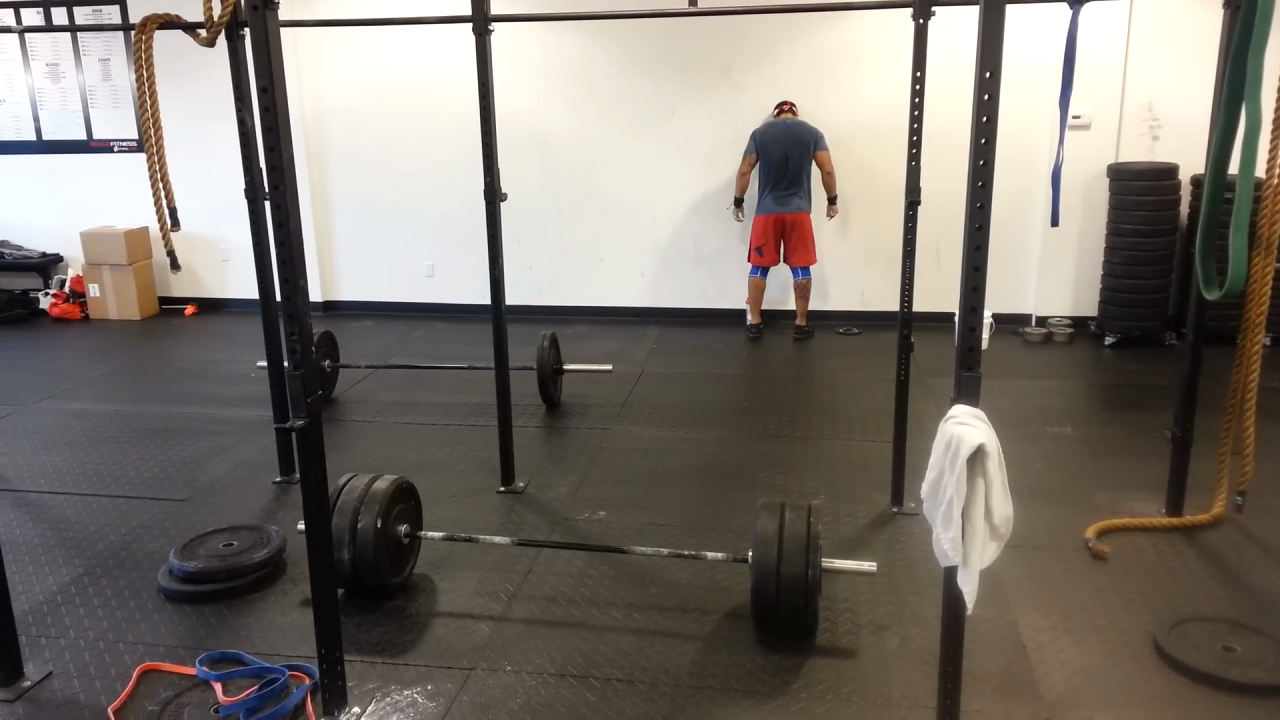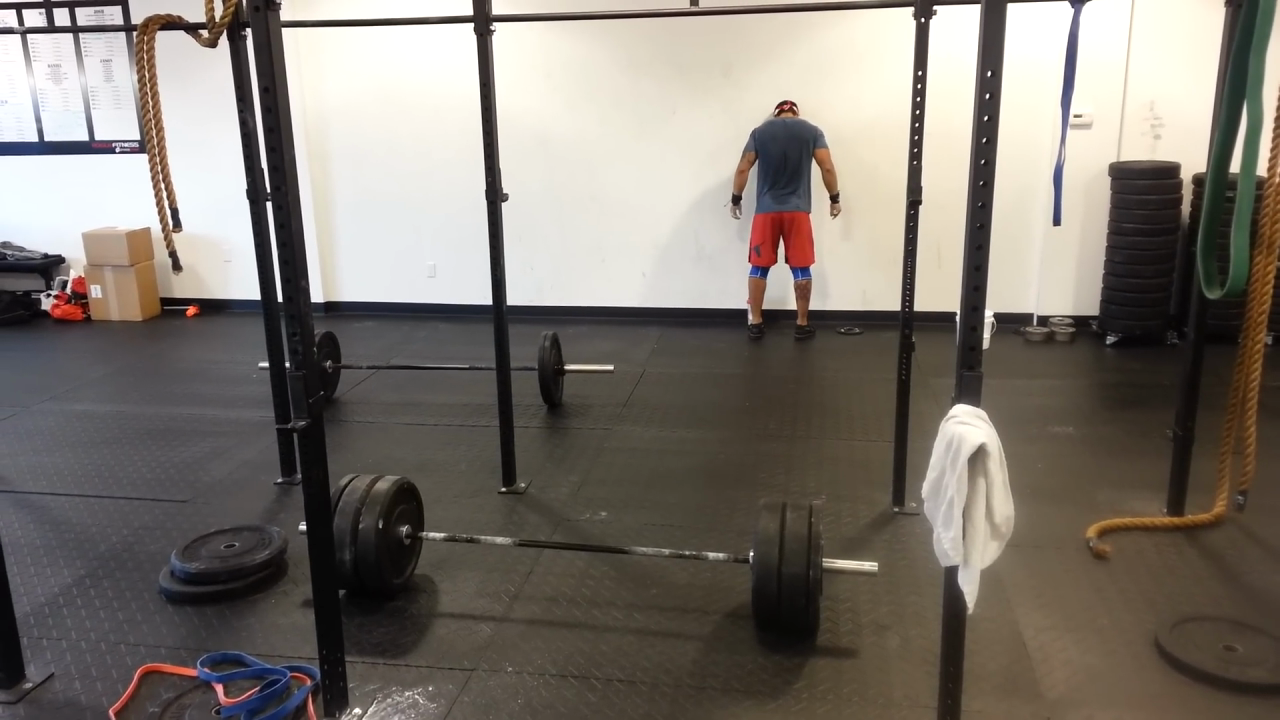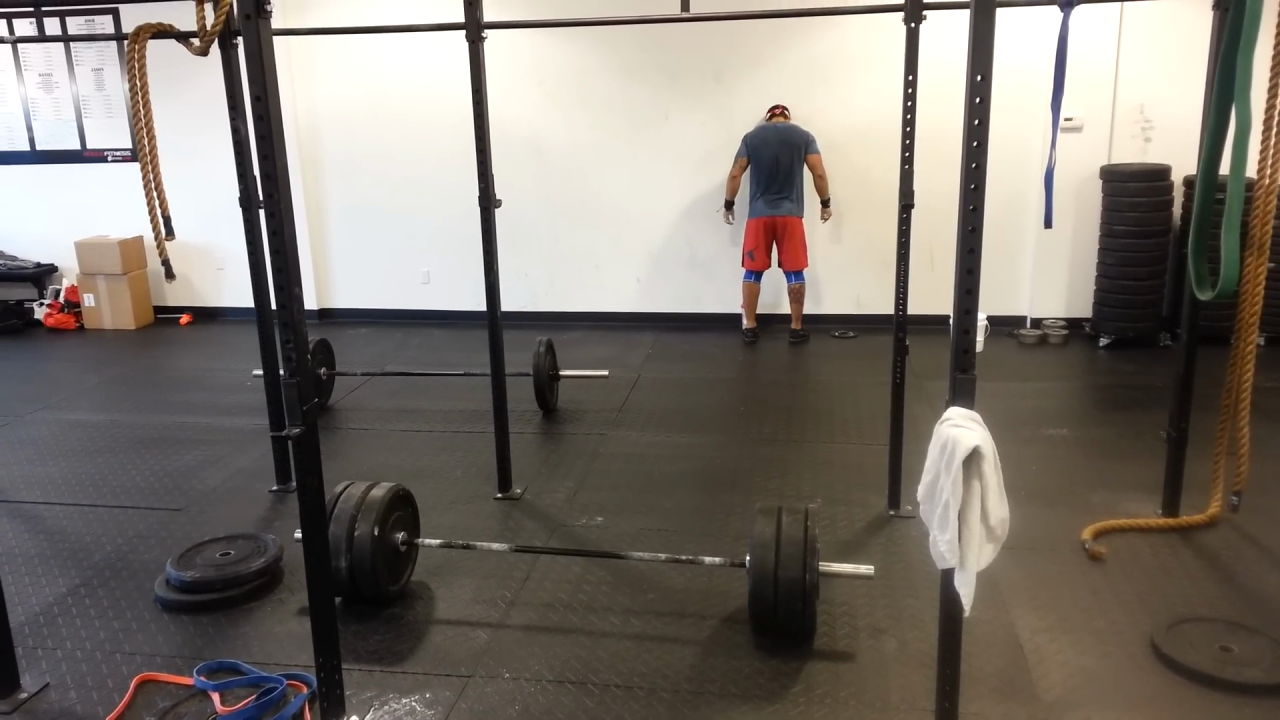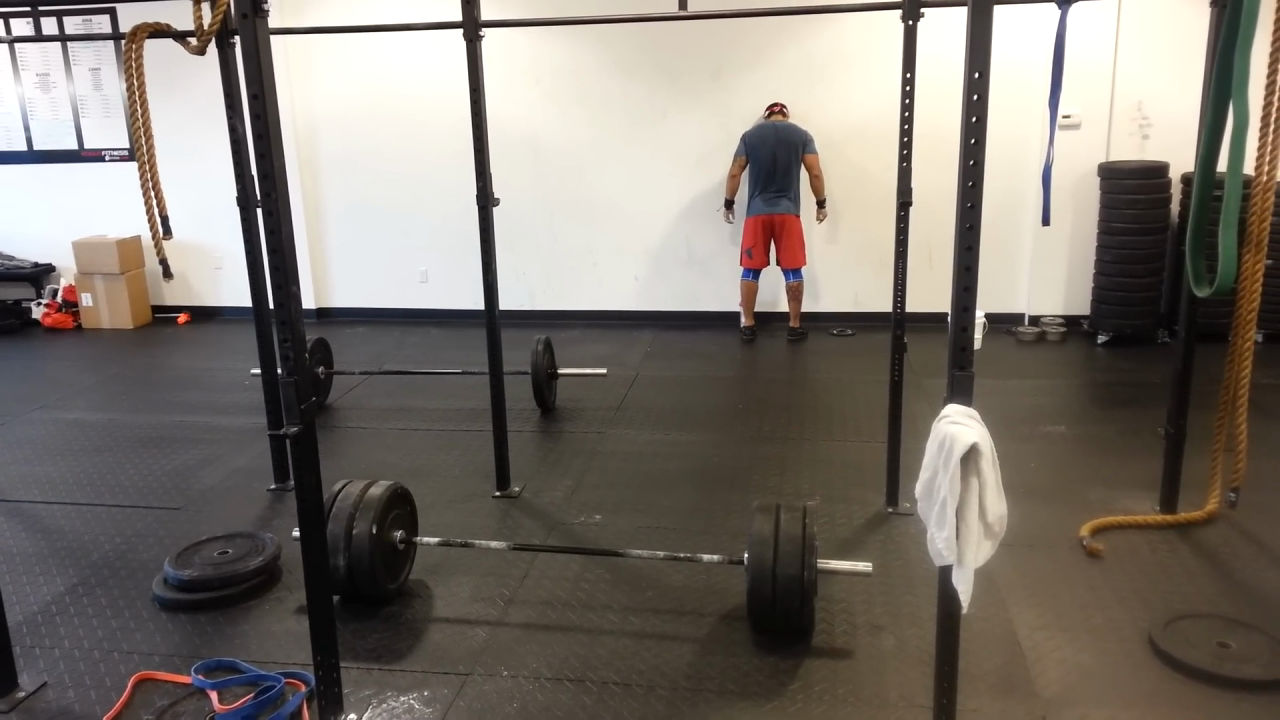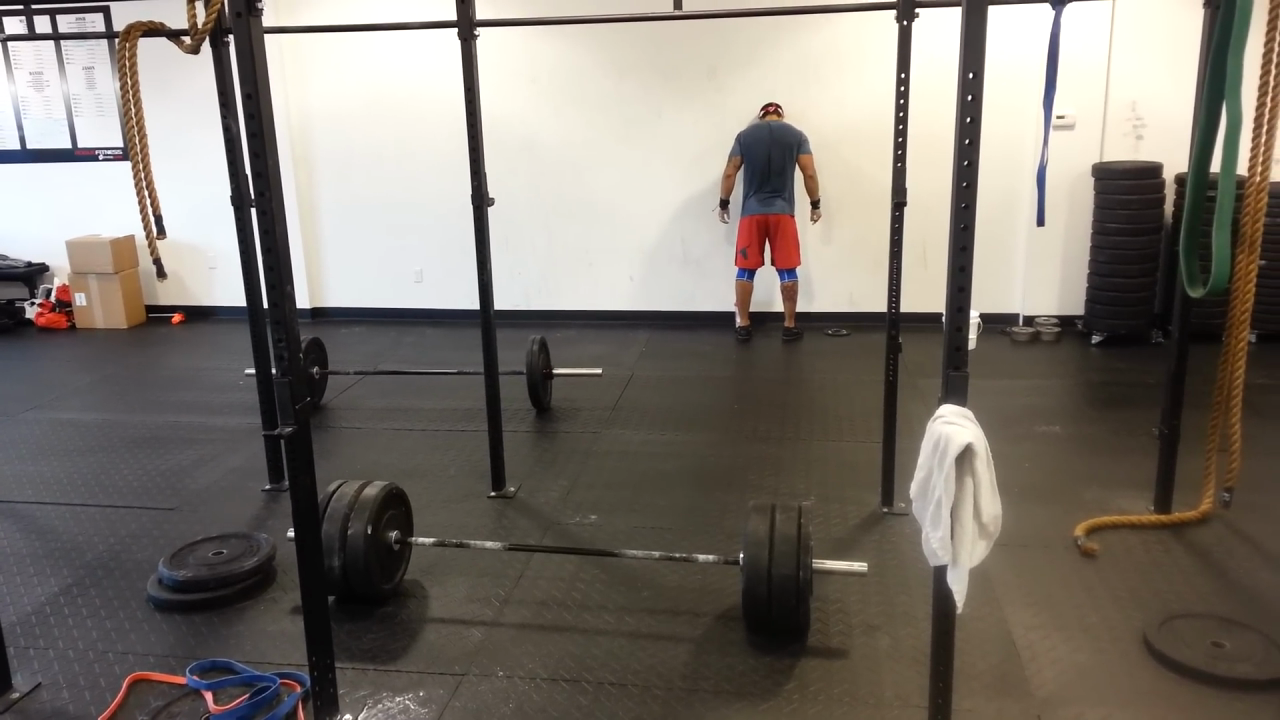
dt=0.5s
person 1, frame 1
left shoulder: (760, 133)
right shoulder: (812, 133)
left elbow: (744, 171)
right elbow: (827, 170)
left wrist: (738, 202)
right wrist: (832, 201)
left hip: (766, 211)
right hip: (799, 211)
left knee: (759, 266)
right knee: (801, 267)
left ankle: (754, 324)
right ankle: (801, 325)
person 1, frame 2
left shoulder: (759, 132)
right shoulder: (812, 131)
left elbow: (742, 168)
right elbow: (827, 167)
left wrist: (735, 199)
right wrist: (834, 198)
left hip: (766, 210)
right hip: (797, 210)
left knee: (759, 266)
right knee: (801, 267)
left ankle: (755, 323)
right ankle: (802, 324)
person 1, frame 3
left shoulder: (751, 137)
right shoulder: (803, 136)
left elbow: (735, 174)
right elbow: (819, 173)
left wrist: (728, 205)
right wrist: (825, 203)
left hip: (759, 214)
right hip: (790, 214)
left knee: (753, 271)
right knee: (795, 272)
left ankle: (750, 328)
right ankle: (797, 328)
person 1, frame 4
left shoulder: (750, 135)
right shoulder: (802, 135)
left elbow: (735, 173)
right elbow: (815, 173)
left wrist: (728, 205)
right wrist: (821, 204)
left hip: (757, 212)
right hip: (788, 212)
left knee: (751, 269)
right knee: (793, 270)
left ankle: (748, 326)
right ankle: (795, 326)
person 1, frame 5
left shoulder: (745, 135)
right shoulder: (796, 136)
left elbow: (730, 173)
right elbow: (809, 173)
left wrist: (723, 204)
right wrist: (815, 205)
left hip: (752, 212)
right hip: (783, 212)
left knee: (746, 269)
right knee: (788, 270)
left ankle: (743, 325)
right ankle: (790, 326)
